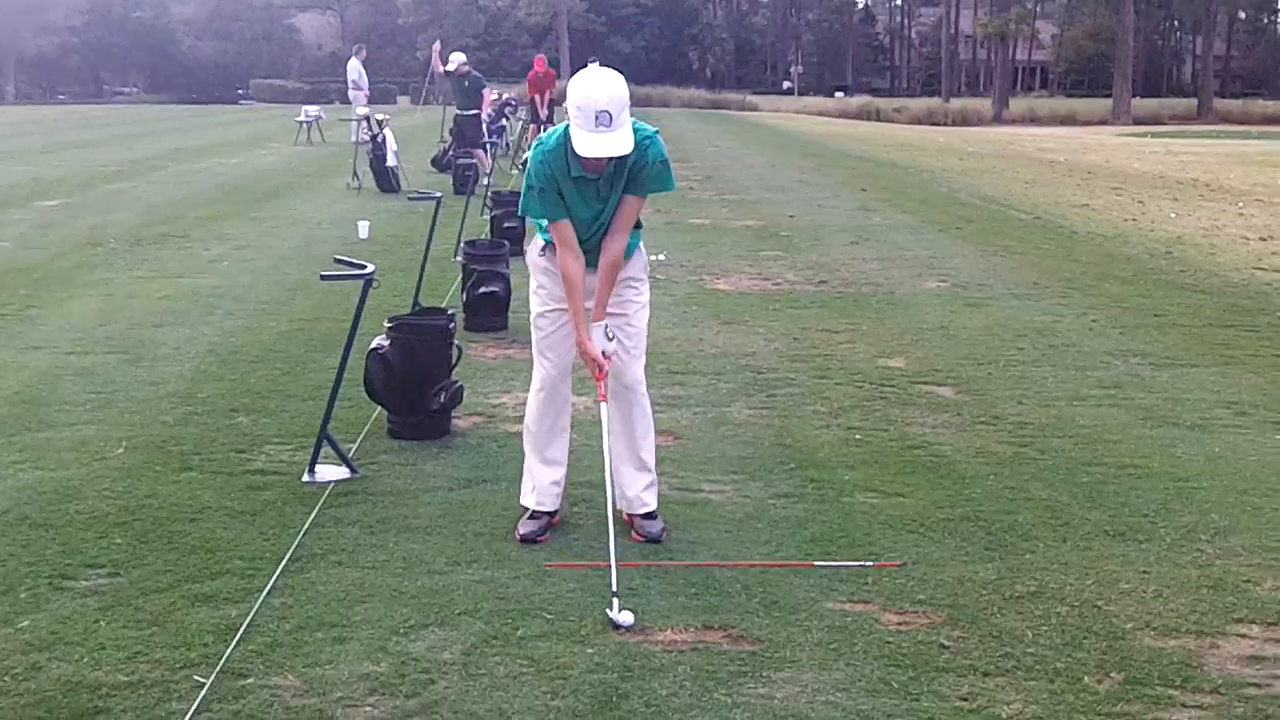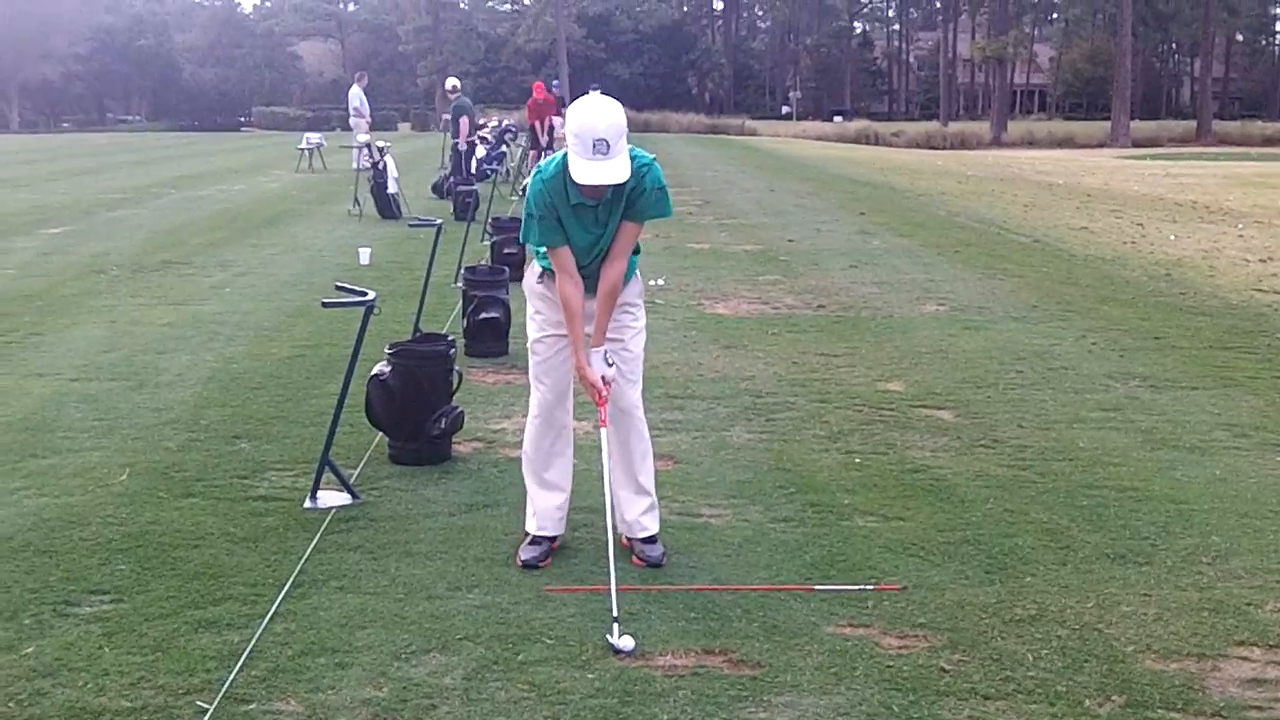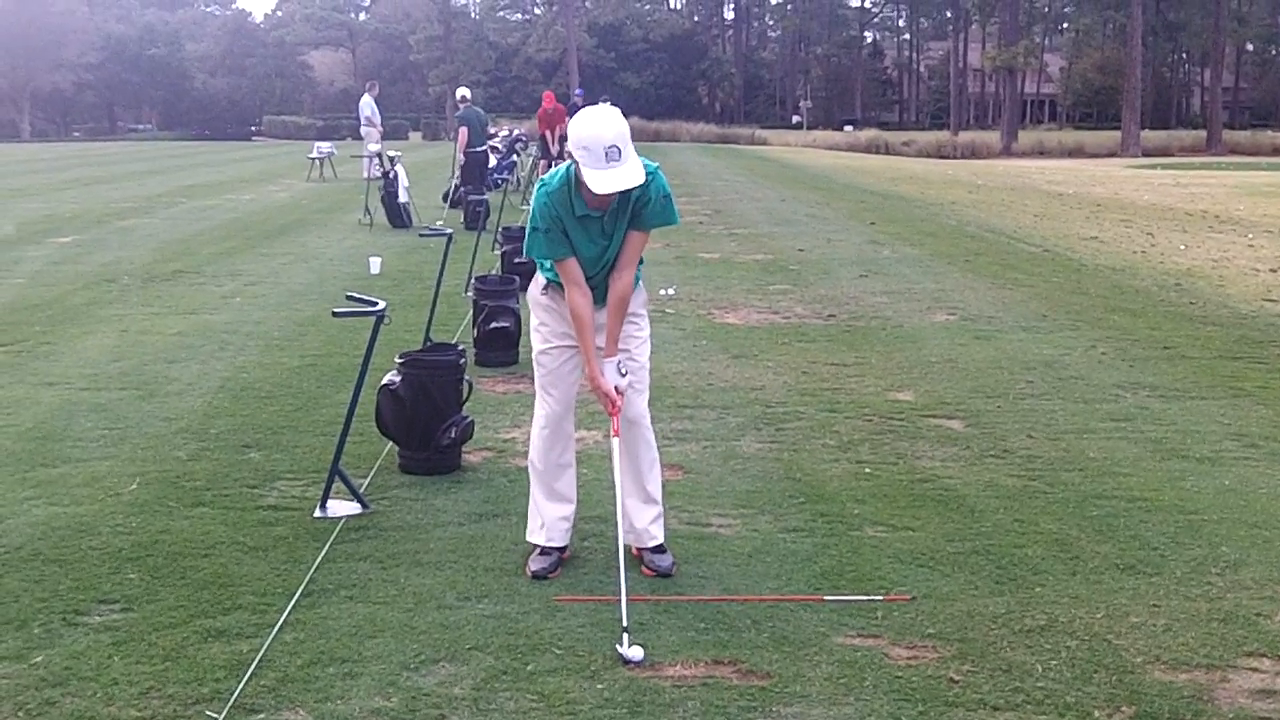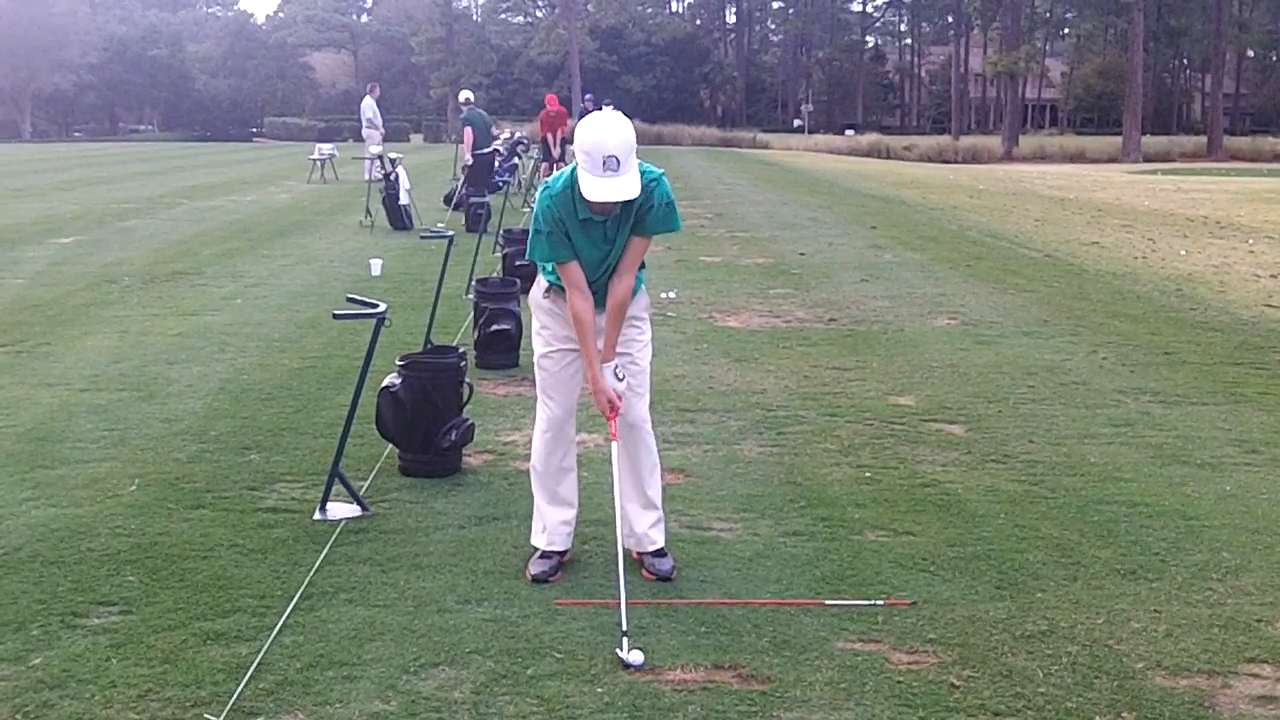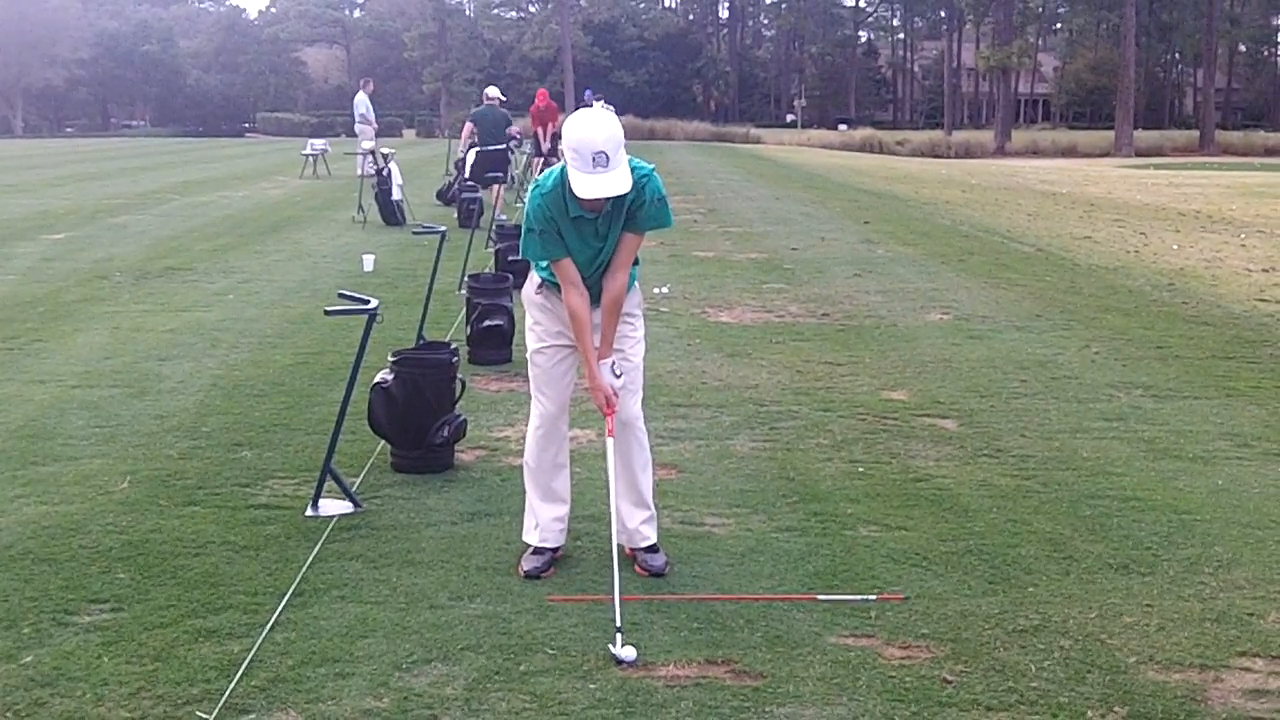
dt=0.7s
person 1, frame 1
left shoulder: (646, 148)
right shoulder: (547, 156)
left elbow: (617, 238)
right elbow: (569, 251)
left wrist: (600, 321)
right wrist: (581, 332)
left hip: (623, 267)
right hip: (555, 265)
left knee: (629, 380)
right knee: (549, 380)
left ankle: (640, 501)
right ankle: (542, 500)
person 1, frame 2
left shoulder: (644, 174)
right shoulder: (546, 183)
left elbow: (615, 264)
right elbow: (568, 276)
left wrist: (600, 344)
right wrist: (581, 357)
left hip: (619, 292)
right hip: (553, 290)
left knee: (626, 403)
right knee: (547, 403)
left ankle: (640, 525)
right ankle: (544, 526)
person 1, frame 3
left shoulder: (647, 184)
right shoulder: (550, 197)
left elbow: (624, 274)
right elbow: (576, 288)
left wrist: (612, 355)
right wrist: (593, 368)
left hip: (623, 302)
right hip: (557, 302)
left knee: (635, 413)
right knee: (552, 415)
left ankle: (647, 534)
right ankle: (551, 536)
person 1, frame 4
left shoulder: (653, 188)
right shoulder: (553, 200)
left elbow: (622, 279)
right elbow: (577, 292)
left wrist: (610, 359)
right wrist: (593, 373)
left hip: (626, 306)
right hip: (559, 304)
left knee: (635, 417)
right knee: (555, 417)
left ankle: (647, 538)
right ankle: (552, 539)
person 1, frame 5
left shoulder: (643, 184)
right shoulder: (544, 197)
left elbow: (617, 274)
right elbow: (572, 289)
left wrist: (607, 354)
right wrist: (591, 369)
left hip: (619, 303)
right hip: (552, 302)
left knee: (628, 416)
right knee: (547, 415)
left ankle: (639, 534)
right ankle: (544, 535)
